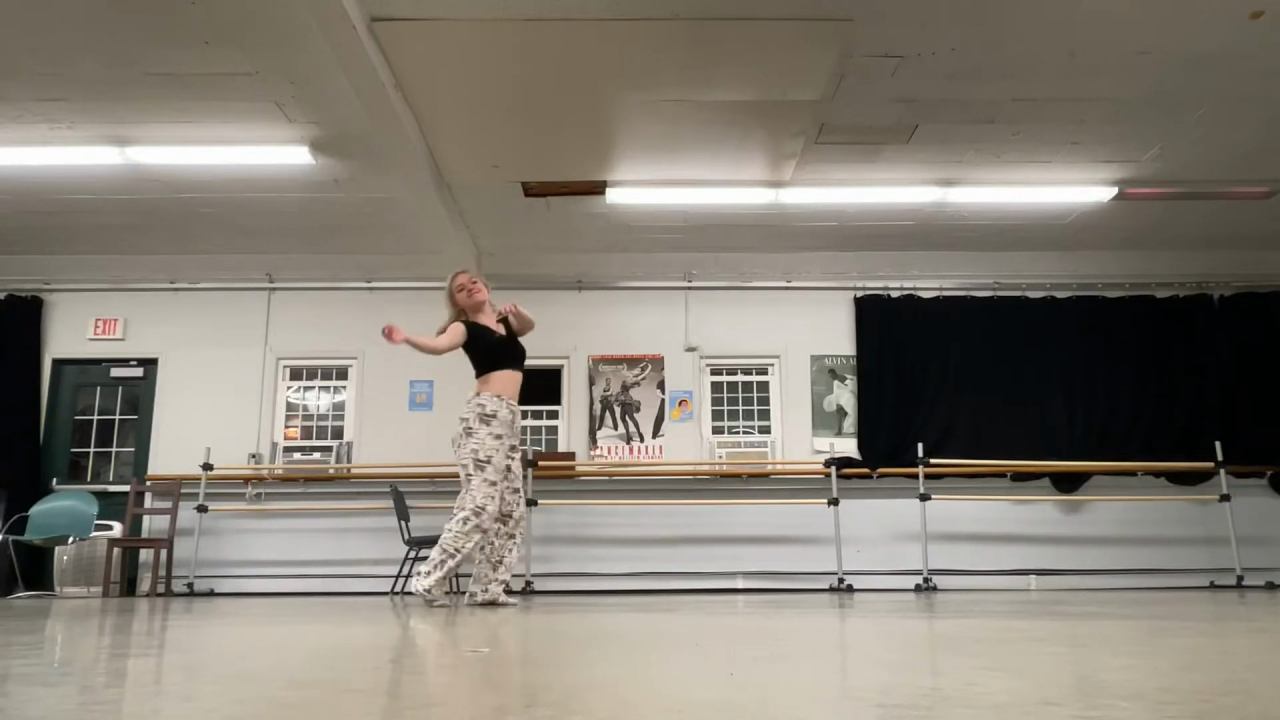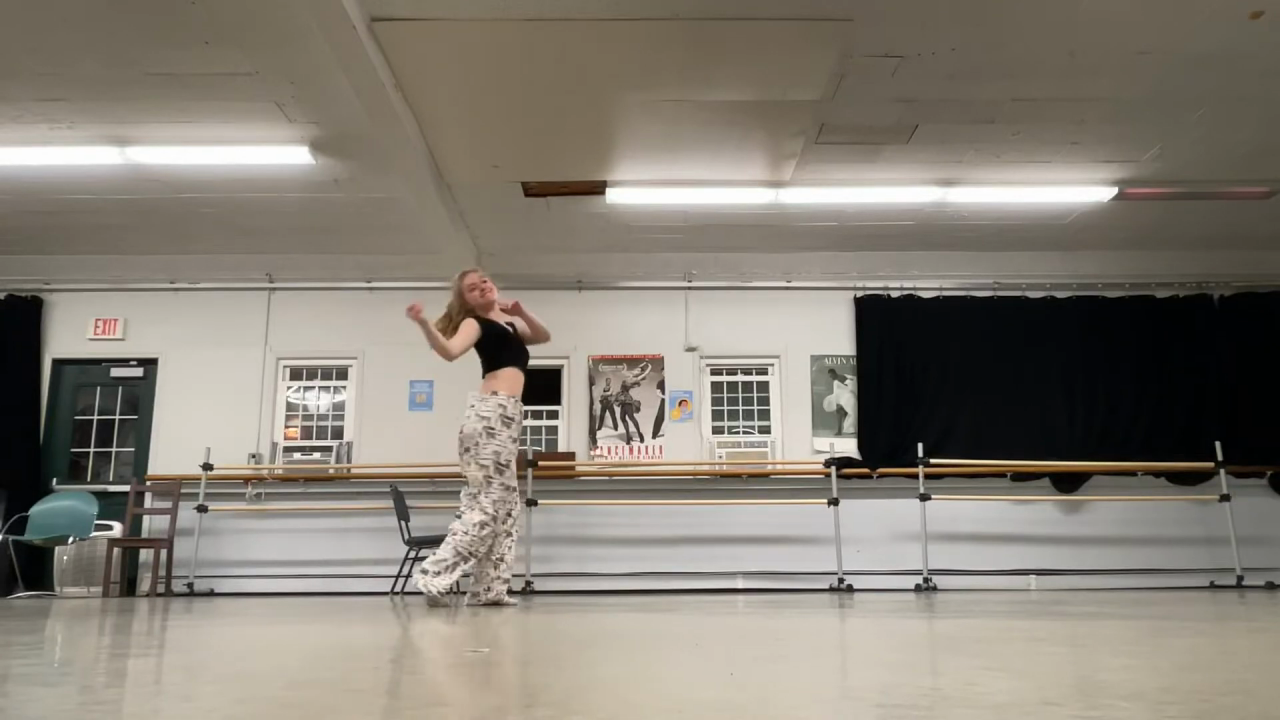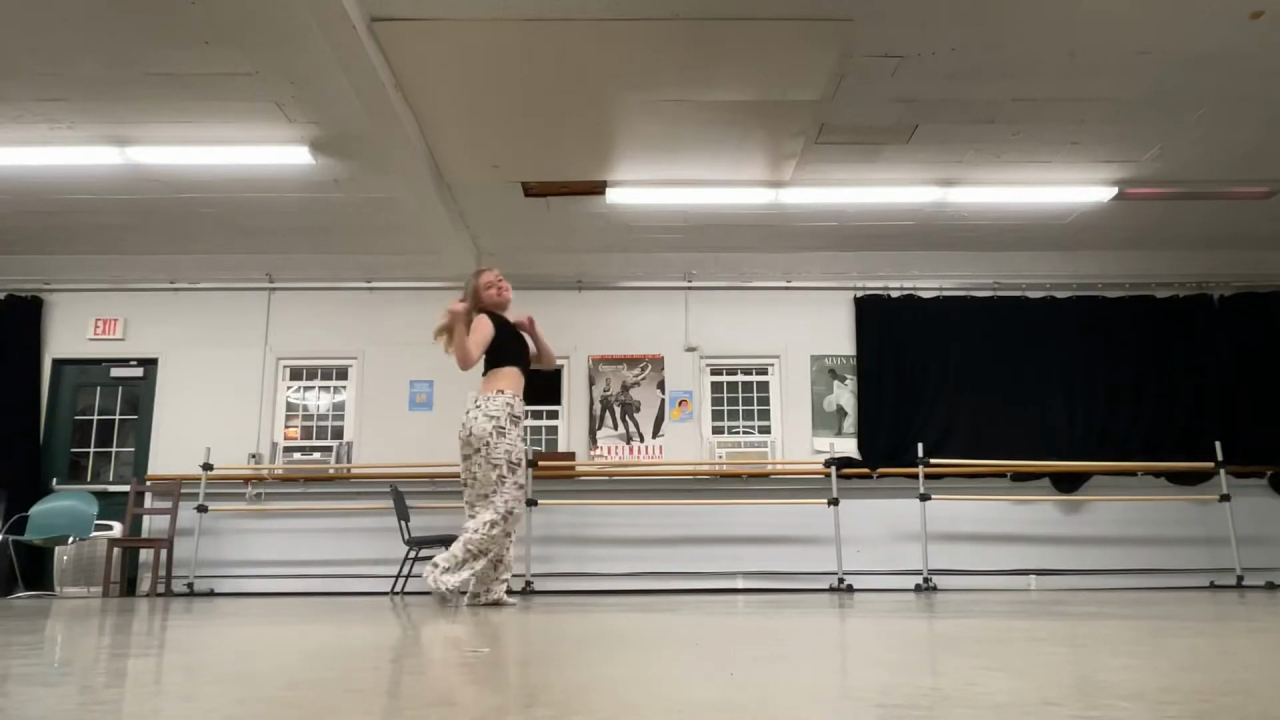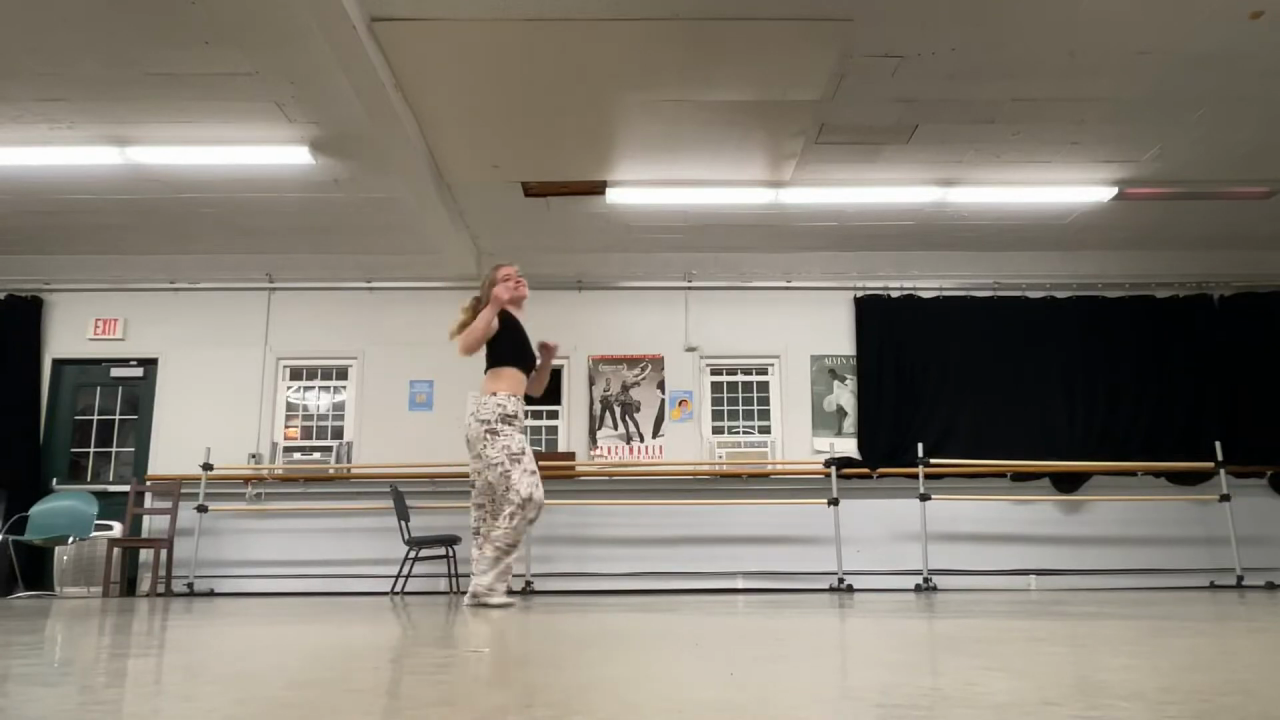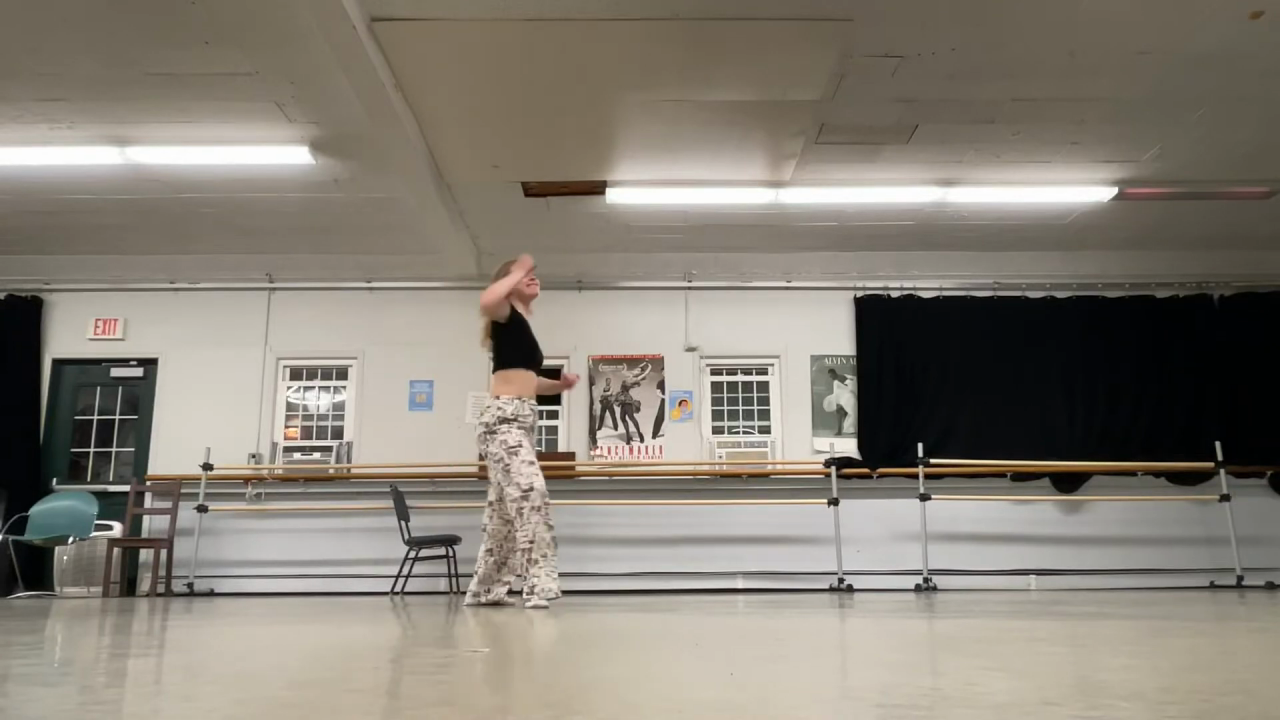
dt=0.1s
person 1, frame 1
left shoulder: (508, 323)
right shoulder: (464, 327)
left elbow: (527, 325)
right elbow: (438, 346)
left wrist: (513, 311)
right wrist: (406, 338)
left hip: (507, 421)
right hip: (485, 415)
left knee: (510, 509)
right knee: (481, 504)
left ankle: (489, 586)
right ankle: (430, 580)
person 1, frame 2
left shoulder: (509, 328)
right shoulder: (474, 323)
left elbow: (543, 335)
right elbow: (450, 351)
left wrist: (521, 313)
right wrist: (425, 324)
left hip: (499, 419)
right hip: (491, 414)
left knee: (504, 509)
right knee: (488, 506)
left ankle: (487, 587)
right ankle: (432, 575)
person 1, frame 3
left shoulder: (514, 329)
right shoulder: (486, 320)
left elbow: (547, 361)
right elbow: (465, 360)
left wrist: (533, 332)
right wrist: (457, 321)
left hip: (497, 416)
right hip: (497, 413)
left knee: (489, 506)
right knee: (503, 504)
left ankle: (486, 588)
right ankle: (445, 570)
person 1, frame 4
left shoulder: (517, 331)
right shoulder: (498, 315)
left elbow: (522, 383)
right elbow: (467, 346)
left wrist: (546, 360)
right wrist: (494, 303)
left hip: (506, 419)
right hip: (495, 417)
left knee: (491, 509)
right knee: (527, 495)
left ankle: (483, 589)
right ankle: (488, 584)
person 1, frame 5
left shoulder: (523, 328)
right shoulder: (505, 311)
right elbow: (486, 301)
left wrist: (561, 384)
right wrist: (515, 273)
left hip: (519, 420)
right hip: (504, 417)
left knee: (506, 510)
right knee: (530, 495)
left ankle: (485, 590)
right ankle: (539, 587)
